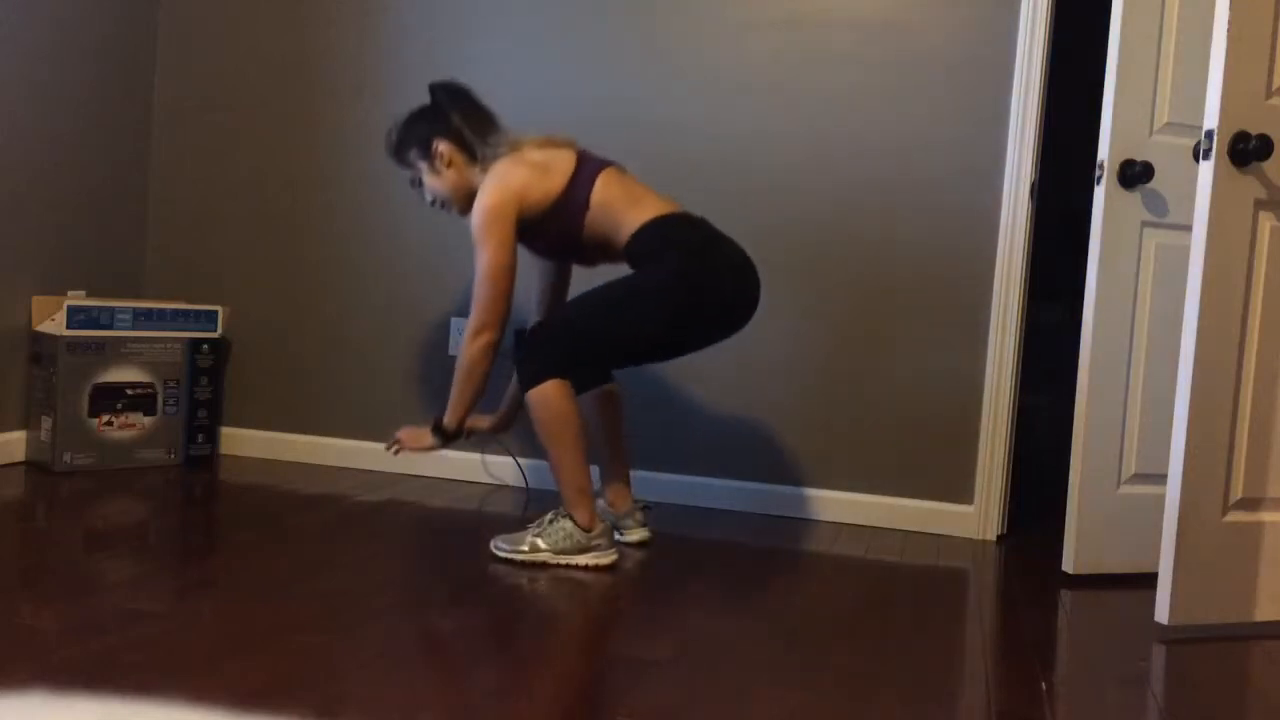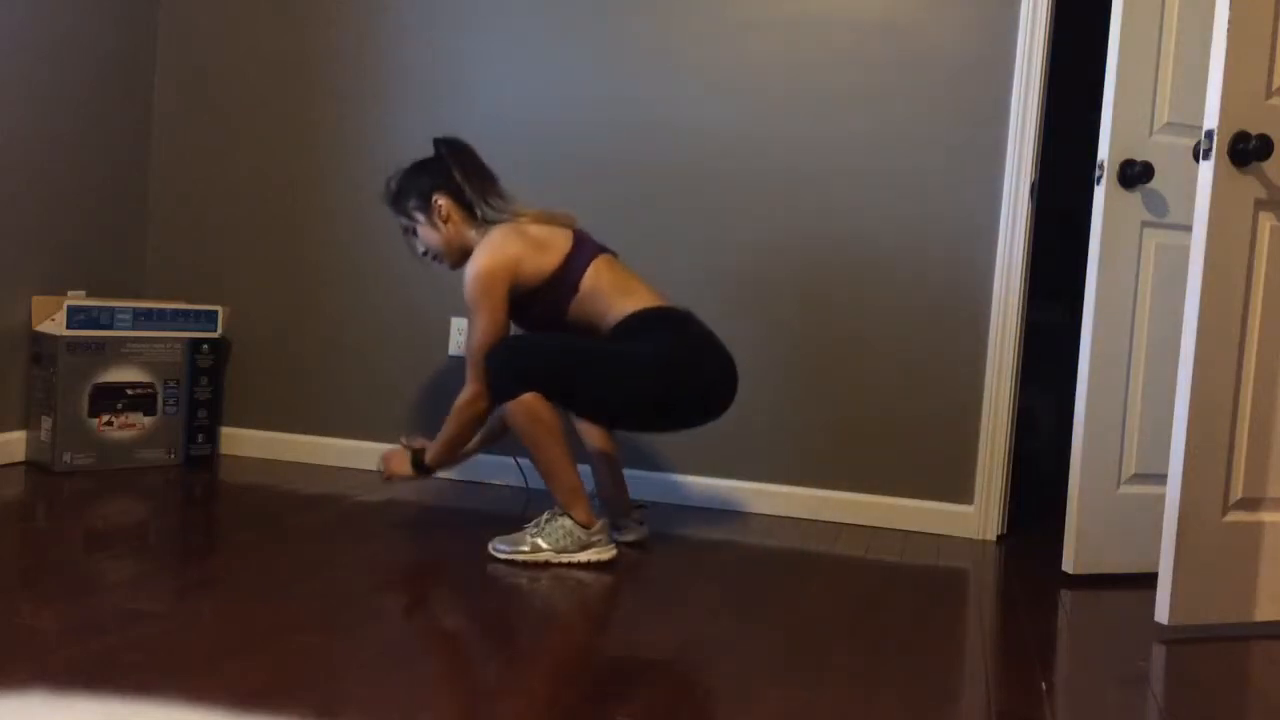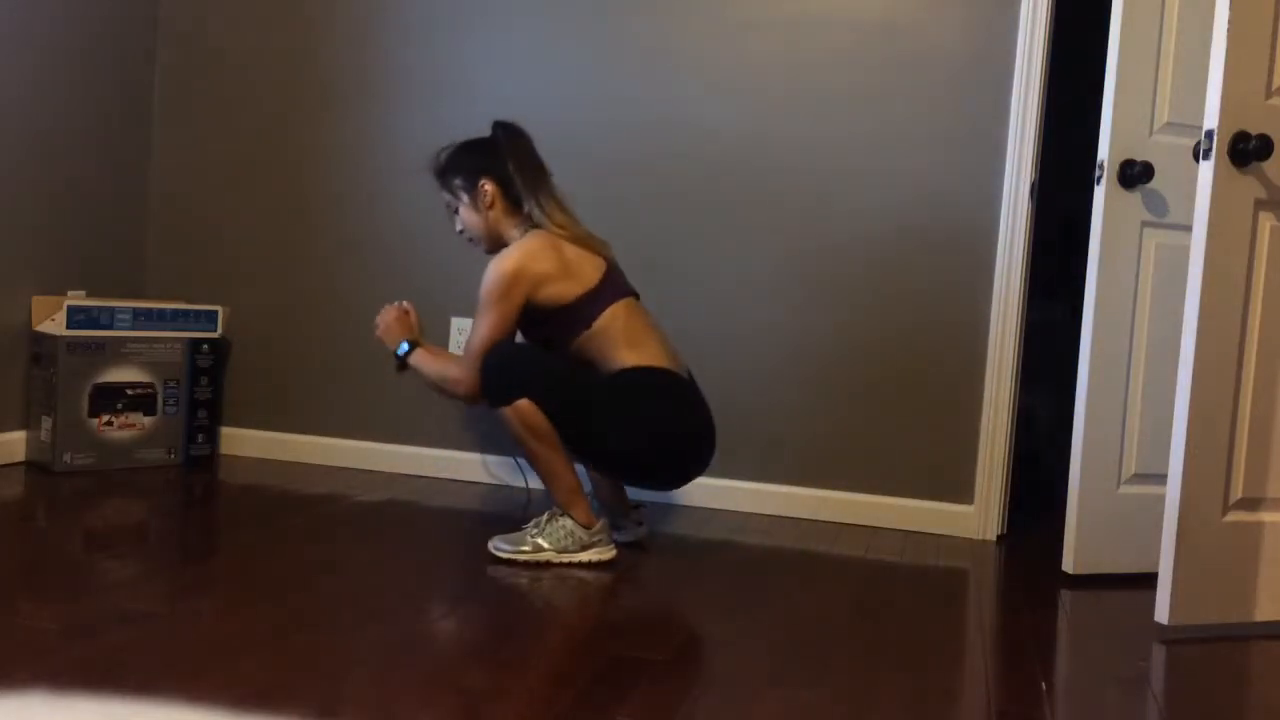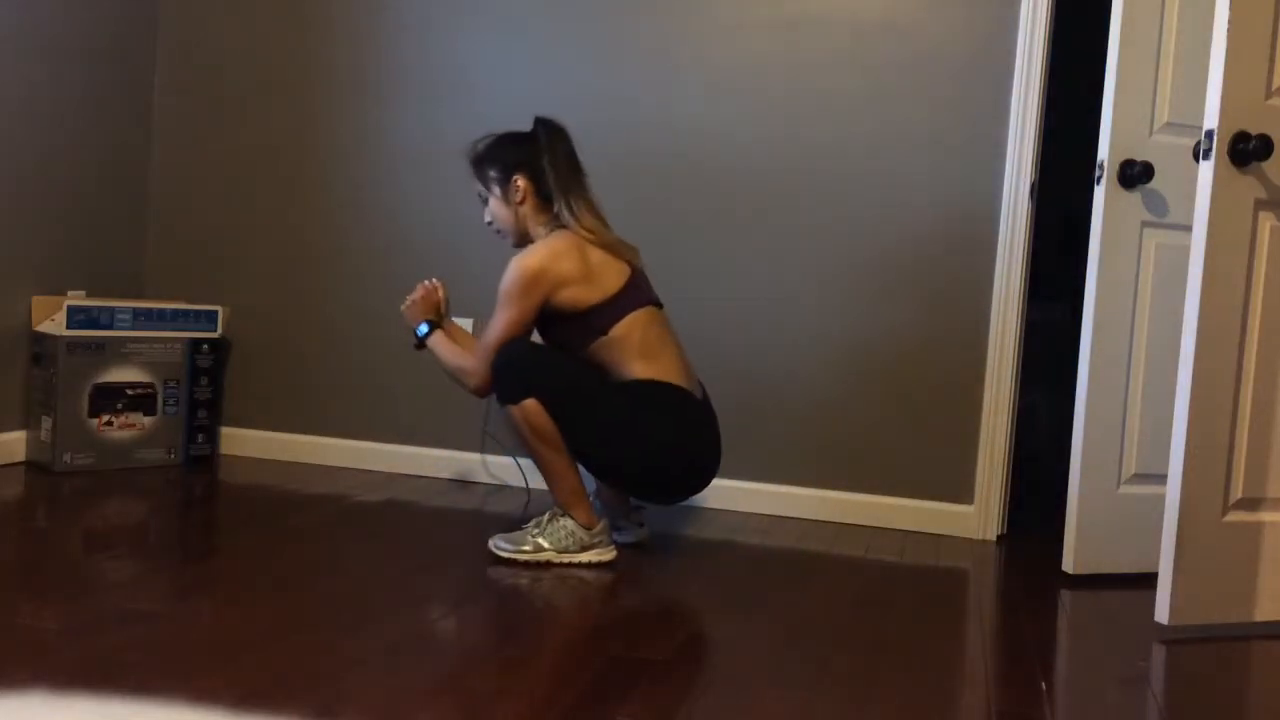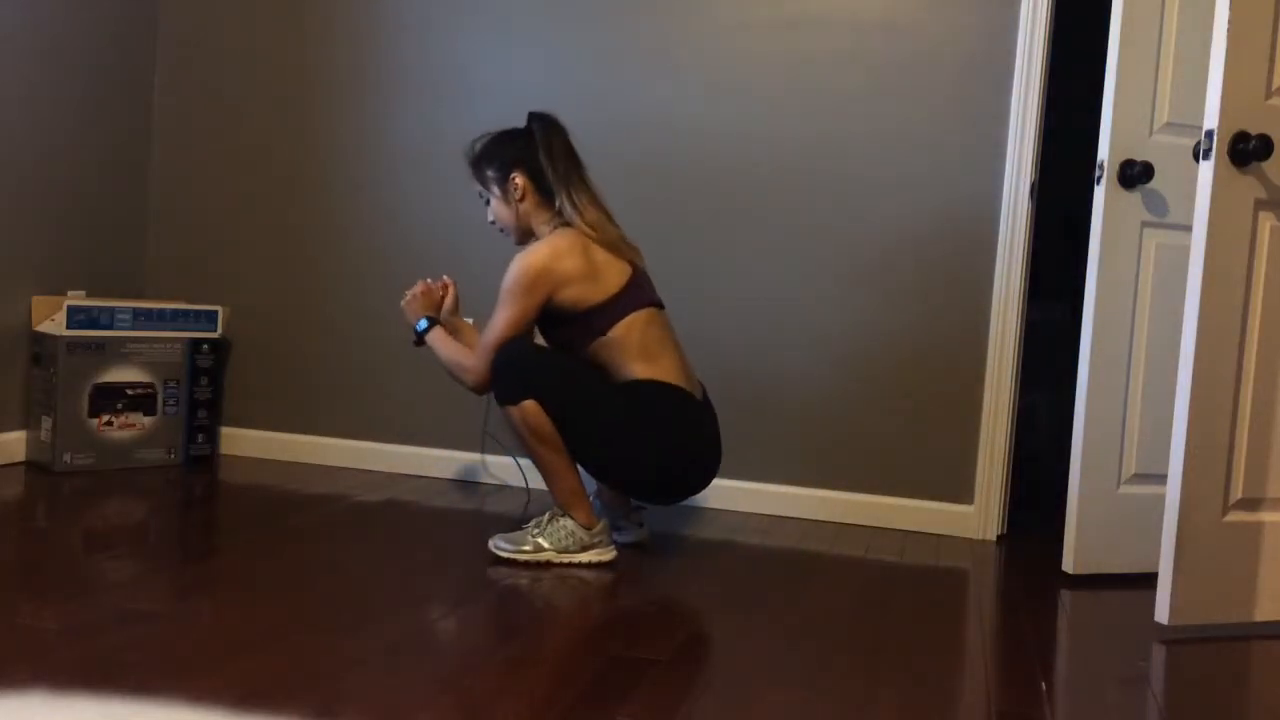
dt=0.5s
person 1, frame 1
left shoulder: (496, 191)
right shoulder: (529, 173)
left elbow: (484, 332)
right elbow: (548, 315)
left wrist: (447, 427)
right wrist: (503, 415)
left hip: (694, 273)
right hip: (713, 269)
left knee: (546, 353)
right knee: (578, 347)
left ankle: (583, 529)
right ankle: (621, 508)
person 1, frame 2
left shoulder: (488, 260)
right shoulder: (519, 237)
left elbow: (480, 392)
right elbow: (530, 382)
left wrist: (425, 461)
right wrist: (469, 446)
left hip: (675, 366)
right hip: (688, 357)
left knee: (510, 365)
right knee: (565, 369)
left ankle: (581, 527)
right ankle: (616, 513)
person 1, frame 3
left shoulder: (516, 262)
right shoulder: (556, 243)
left elbow: (470, 382)
left wrist: (406, 347)
right wrist: (423, 343)
left hip: (658, 428)
right hip: (674, 417)
left knee: (505, 370)
right knee: (547, 377)
left ankle: (581, 528)
right ankle: (616, 513)
person 1, frame 4
left shoulder: (538, 261)
right shoulder: (582, 246)
left elbow: (481, 375)
left wrist: (426, 328)
right wrist: (444, 322)
left hip: (666, 443)
right hip: (683, 432)
left knee: (516, 367)
right knee: (544, 374)
left ankle: (582, 528)
right ankle: (618, 512)
person 1, frame 5
left shoulder: (542, 259)
right shoulder: (585, 243)
left elbow: (479, 373)
left wrist: (426, 323)
right wrist: (452, 319)
left hip: (665, 444)
right hip: (685, 434)
left knee: (514, 367)
right knee: (539, 371)
left ankle: (582, 529)
right ankle: (617, 511)
